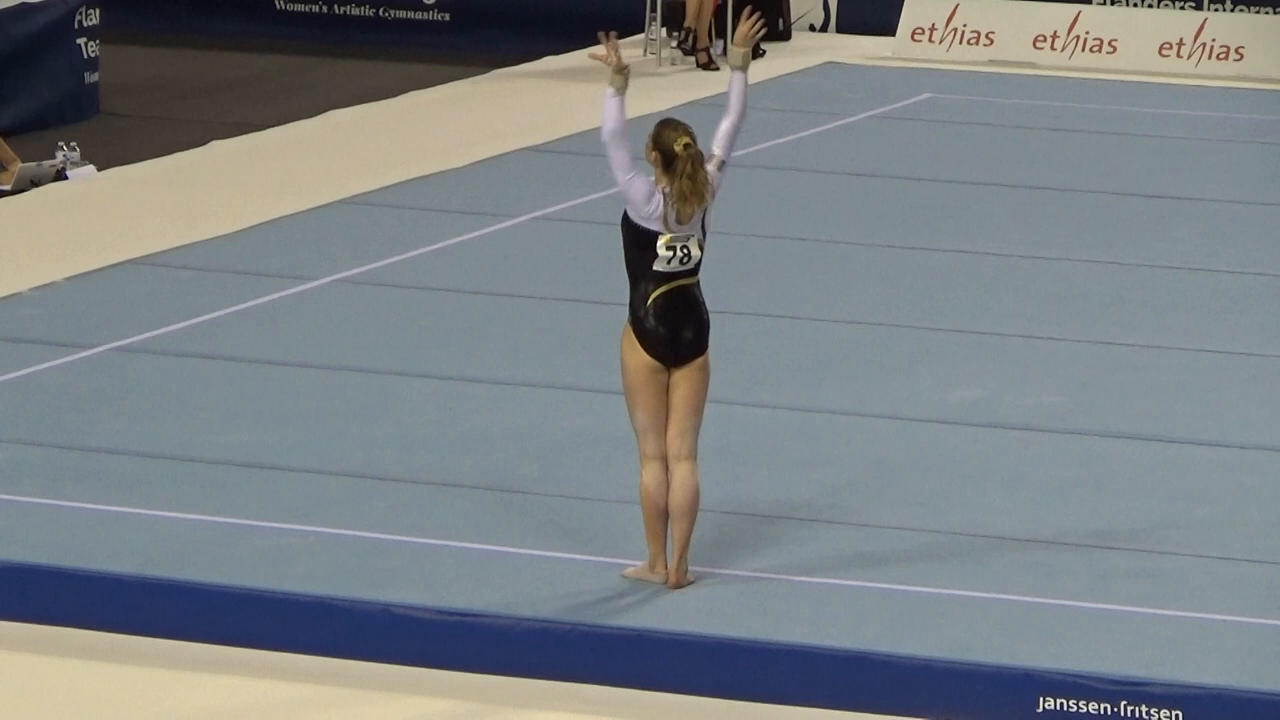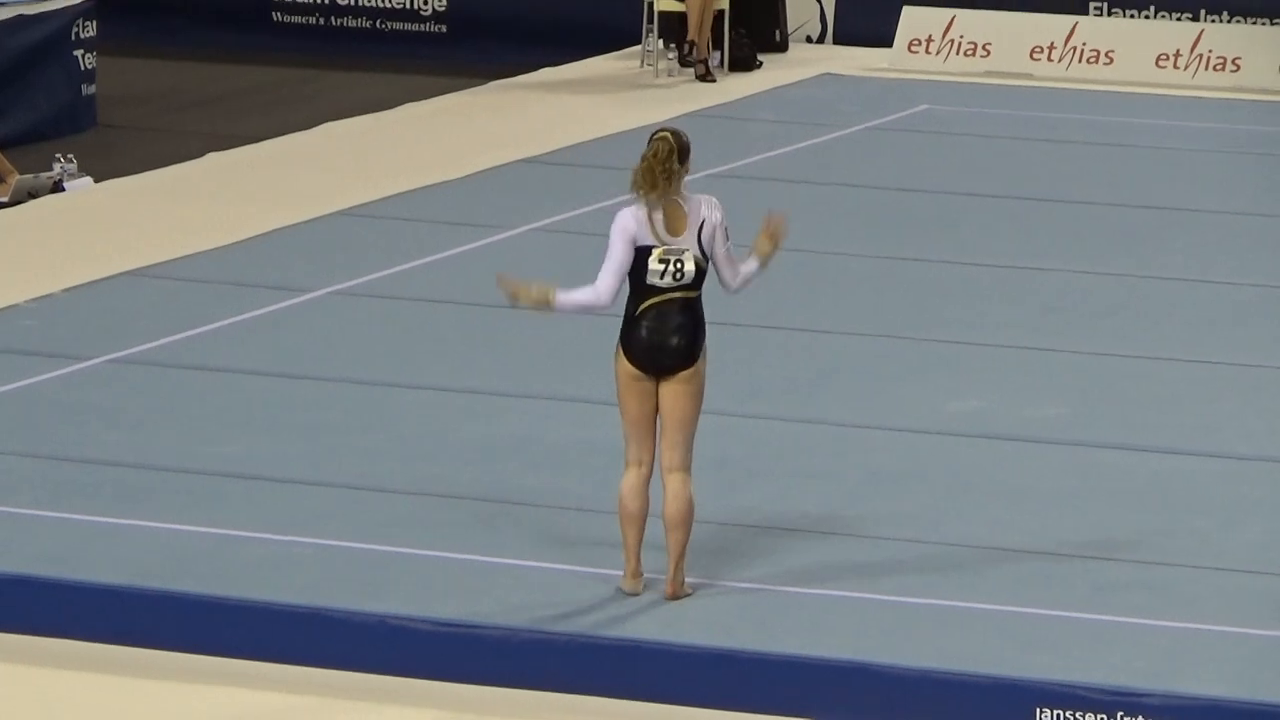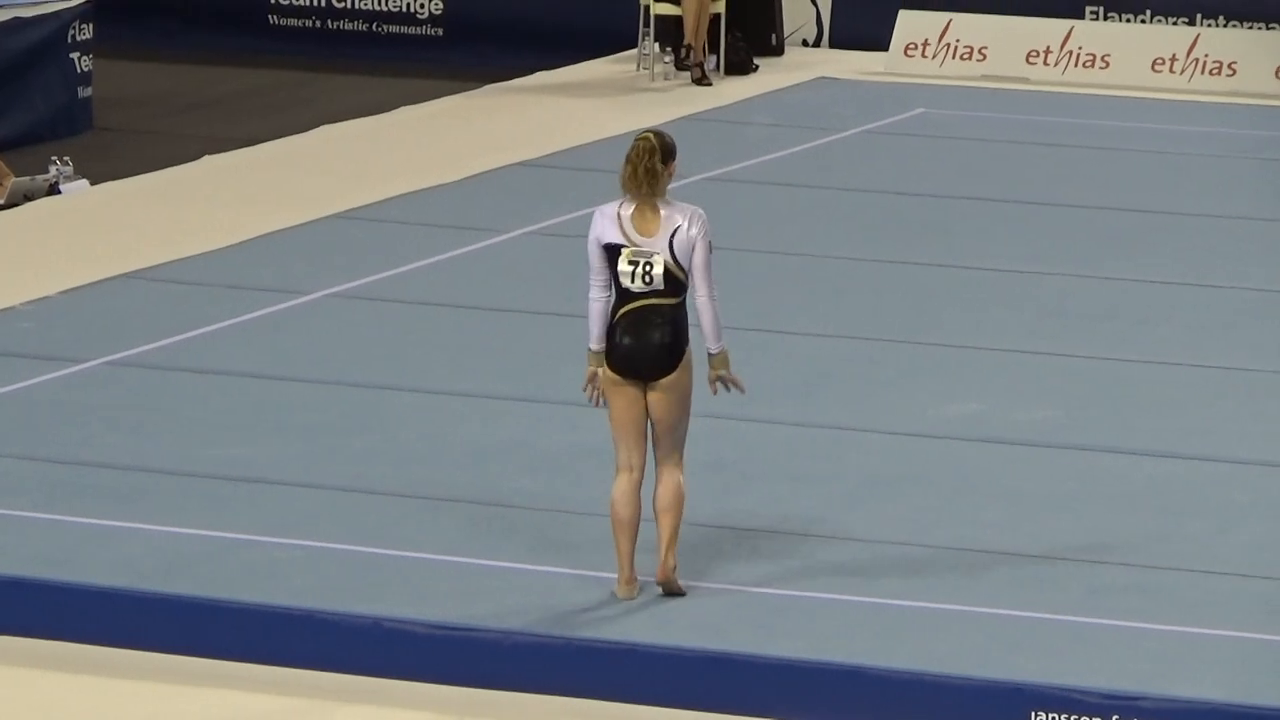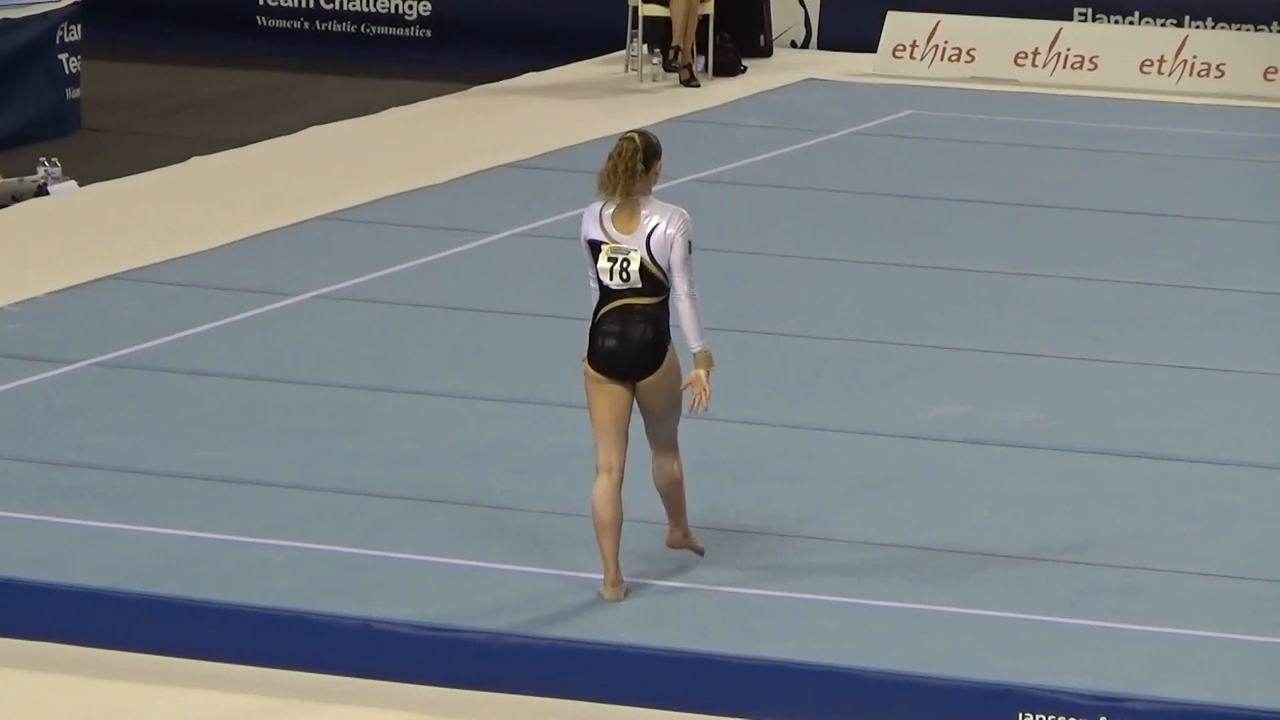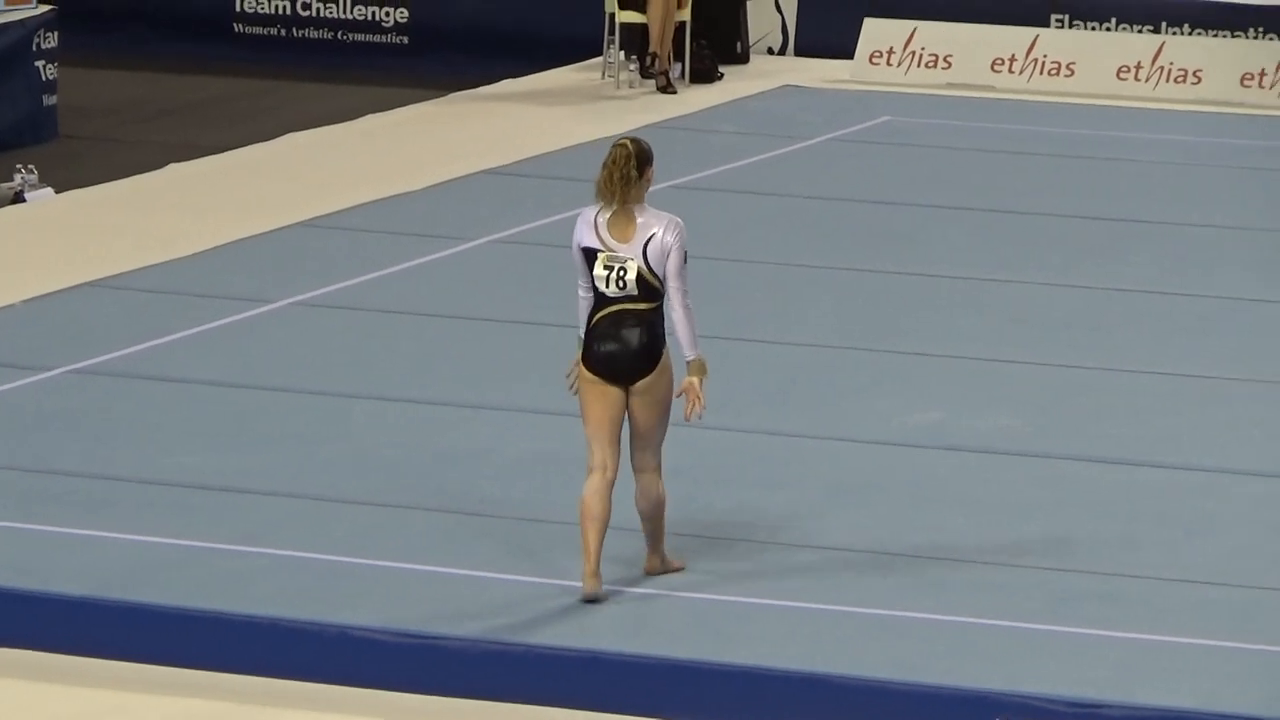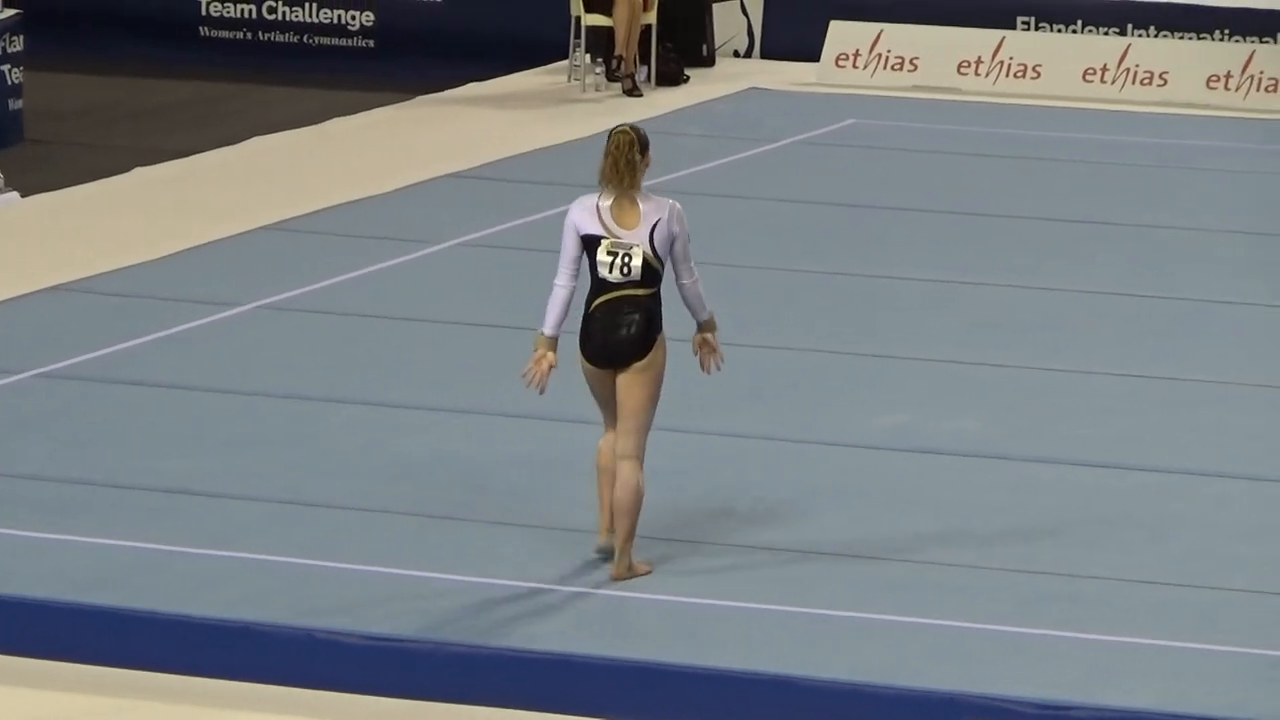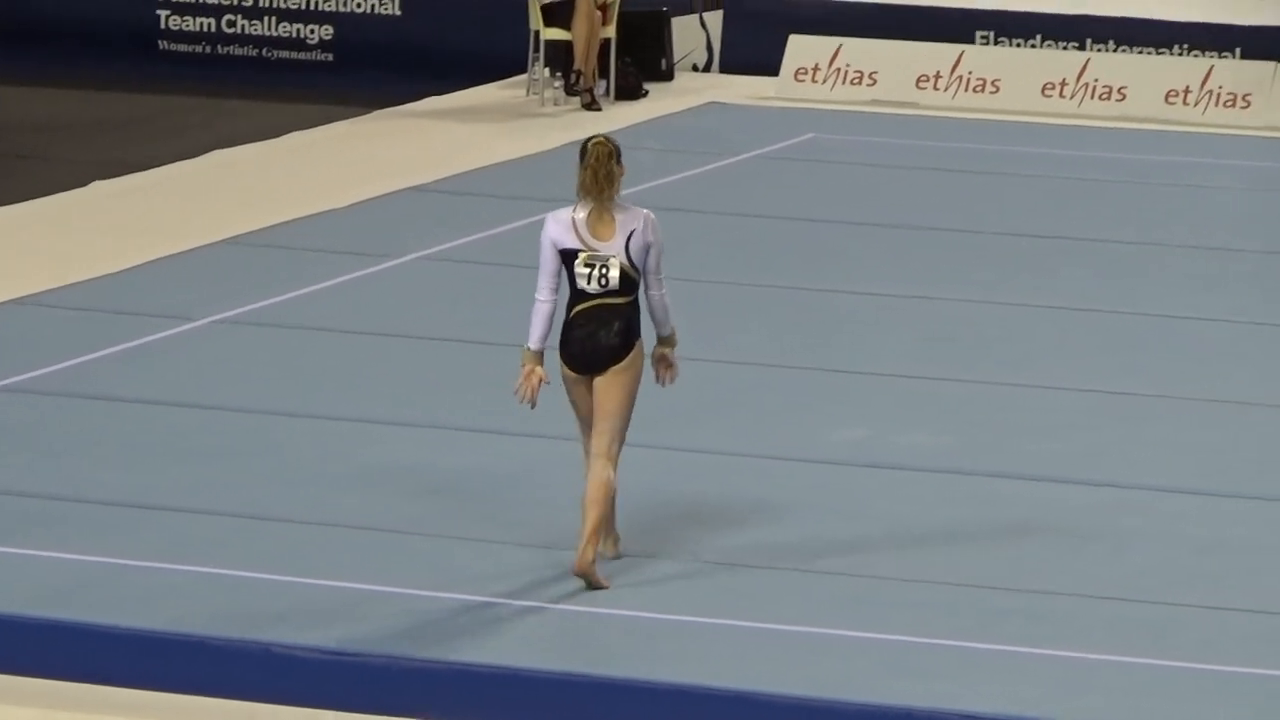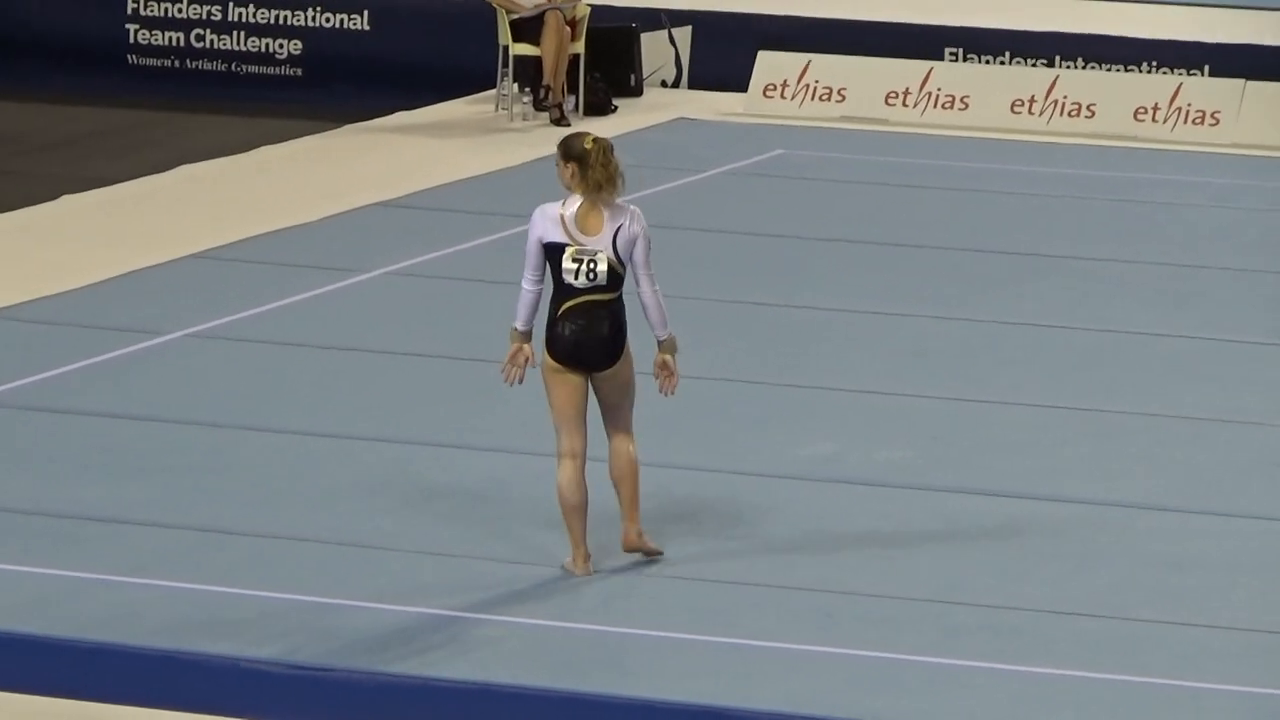
dt=0.3s
person 1, frame 1
left shoulder: (643, 199)
right shoulder: (705, 182)
left elbow: (611, 135)
right elbow: (733, 121)
right wrist: (737, 65)
left hip: (647, 339)
right hip: (692, 331)
left knee: (652, 458)
right knee: (683, 456)
left ankle: (655, 563)
right ankle: (677, 566)
person 1, frame 2
left shoulder: (631, 219)
right shoulder: (710, 213)
left elbow: (603, 295)
right elbow: (732, 283)
left wrist: (547, 297)
right wrist: (762, 256)
left hip: (639, 344)
right hip: (687, 346)
left knee: (636, 464)
right knee: (677, 469)
left ankle: (633, 571)
right ankle: (675, 578)
person 1, frame 3
left shoulder: (604, 218)
right shoulder: (691, 221)
left elbow: (599, 294)
right elbow: (704, 295)
left wrist: (594, 356)
right wrist: (719, 357)
left hip: (621, 347)
right hip: (668, 348)
left knee: (627, 468)
right knee: (670, 463)
left ankle: (626, 576)
right ankle: (667, 565)
person 1, frame 4
left shoulder: (592, 216)
right shoulder: (672, 219)
right elbow: (683, 292)
right wrist: (701, 360)
left hip: (604, 345)
right hip: (650, 346)
left knee: (608, 469)
right knee: (665, 447)
left ankle: (612, 578)
right ankle: (679, 530)
person 1, frame 5
left shoulder: (586, 223)
right shoulder: (667, 228)
left elbow: (585, 293)
right elbow: (677, 302)
right wrist: (694, 367)
left hip: (600, 349)
right hip: (645, 351)
left knee: (599, 468)
right knee: (646, 465)
left ankle: (591, 565)
right ankle: (655, 556)
person 1, frame 6
left shoulder: (581, 211)
right shoulder: (668, 213)
left elbow: (564, 281)
right elbow: (686, 278)
left wrist: (547, 341)
right wrist: (705, 326)
left hip: (596, 332)
right hip: (642, 335)
left knee: (611, 431)
right knee: (630, 452)
left ankle: (606, 527)
right ankle: (623, 559)
person 1, frame 7
left shoulder: (557, 223)
right shoulder: (643, 222)
left elbow: (546, 295)
right elbow: (655, 289)
left wrist: (533, 356)
right wrist: (665, 340)
left hip: (576, 340)
right hip: (620, 341)
left knee: (594, 446)
right knee: (605, 455)
left ankle: (608, 537)
right ankle: (587, 550)
person 1, frame 8
left shoulder: (544, 218)
right shoulder: (630, 219)
left elbow: (531, 284)
right elbow: (647, 286)
left wrist: (520, 336)
right wrist: (665, 345)
left hip: (562, 336)
right hip: (608, 336)
left knee: (570, 452)
right knee: (621, 433)
left ankle: (580, 555)
right ankle: (632, 530)
